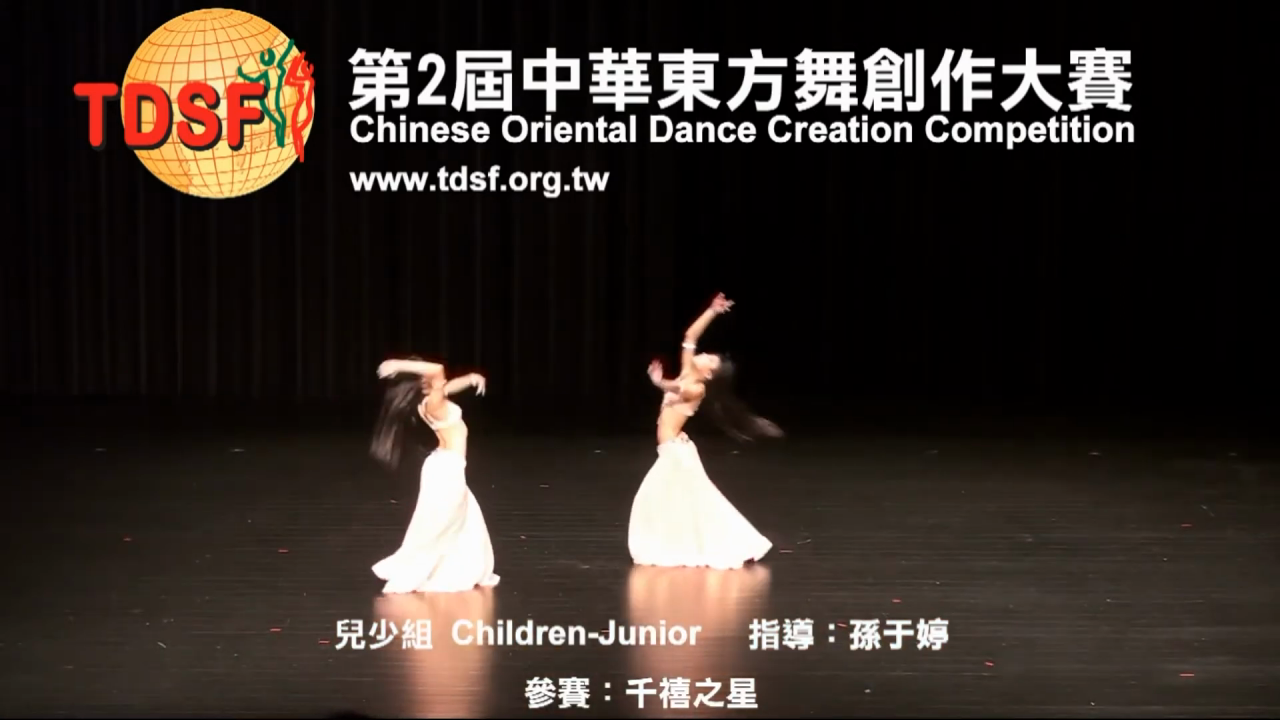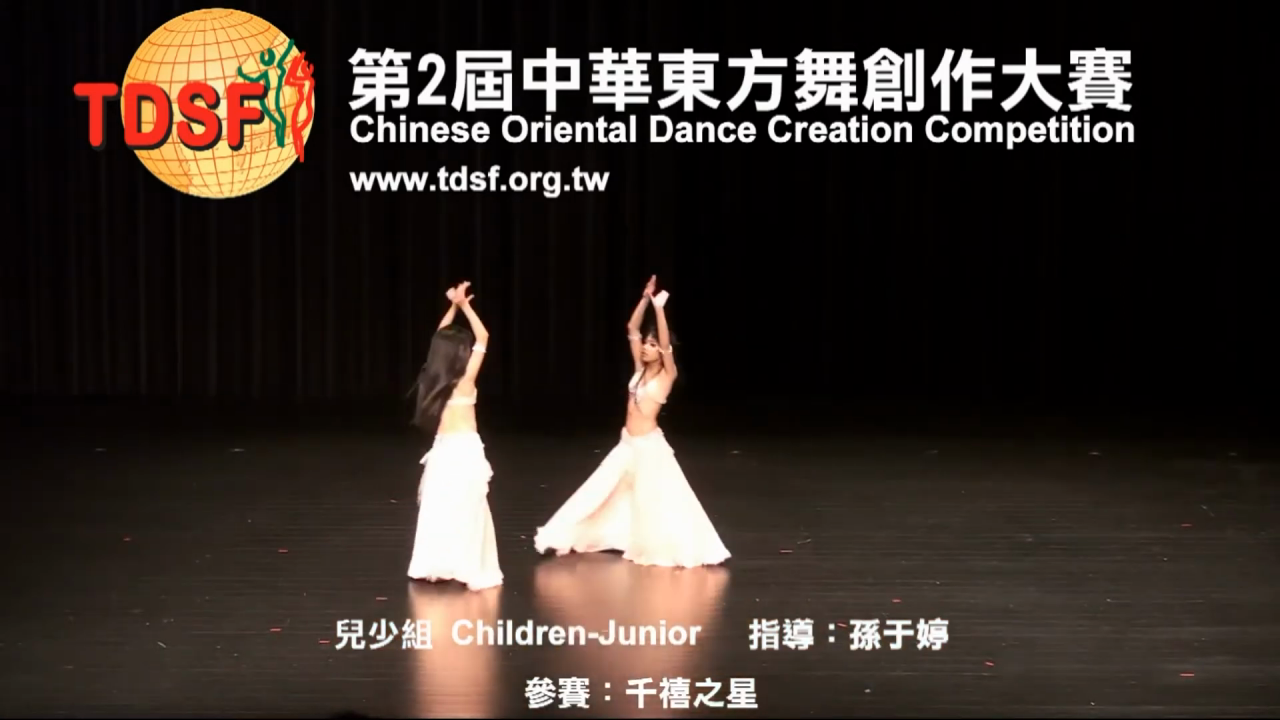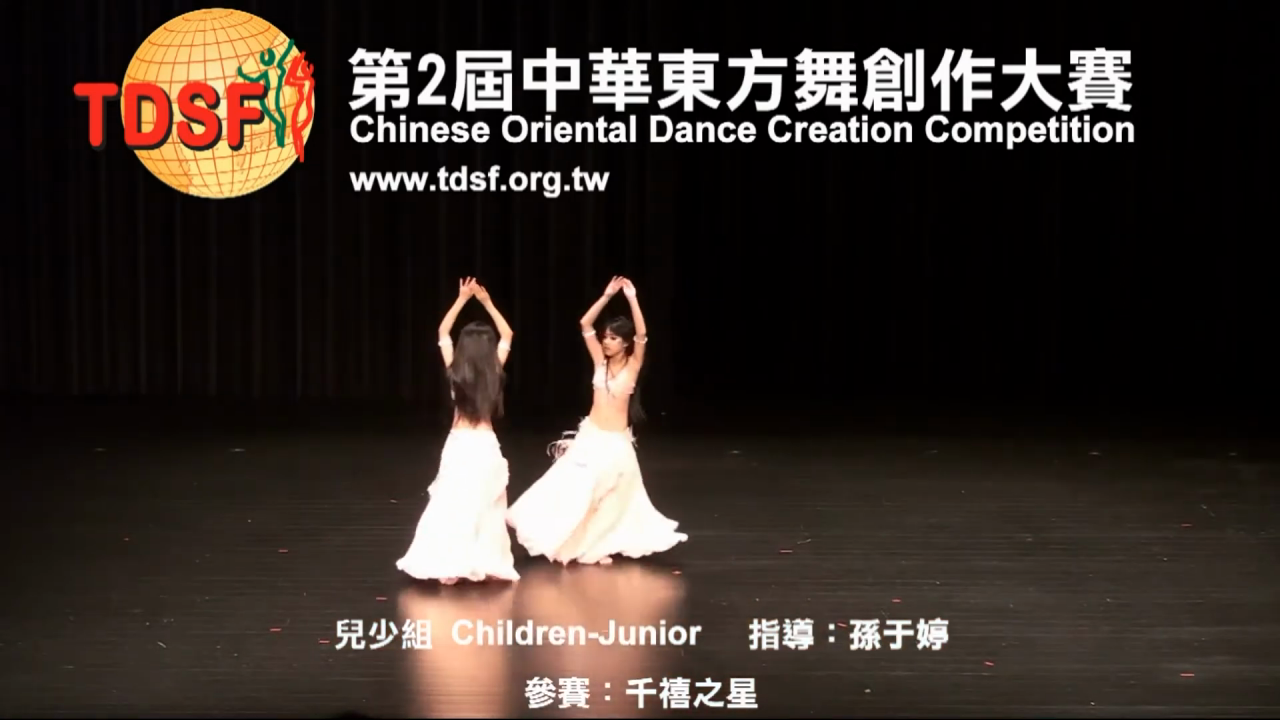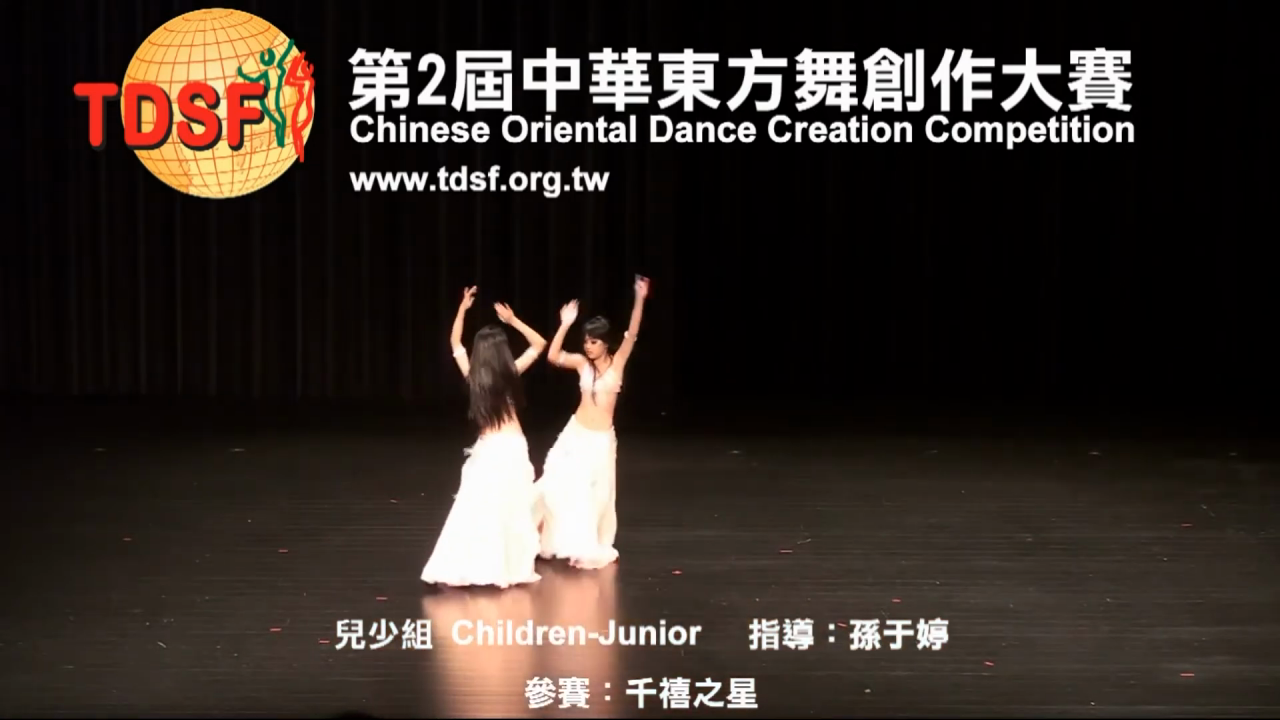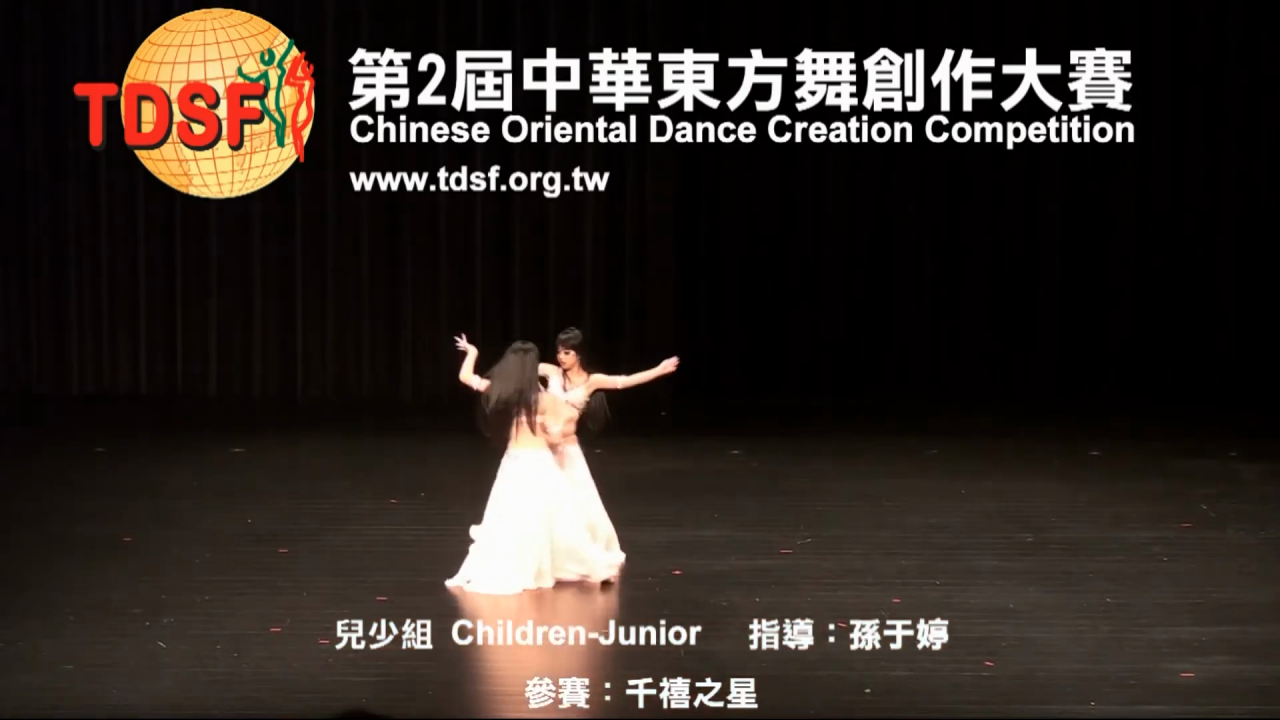
dt=0.3s
person 1, frame 1
left shoulder: (430, 401)
right shoulder: (431, 404)
left elbow: (447, 386)
right elbow: (437, 370)
left wrist: (469, 379)
right wrist: (401, 365)
left hip: (450, 465)
right hip: (447, 467)
left knee: (467, 519)
right knee: (436, 523)
left ankle: (465, 572)
right ankle: (404, 574)
person 1, frame 2
left shoulder: (435, 374)
right shoulder: (466, 379)
left elbow: (441, 336)
right elbow: (483, 338)
left wrist: (455, 307)
right wrist: (464, 305)
left hip: (442, 448)
right hip: (467, 449)
left knee: (439, 508)
right knee: (468, 511)
left ankle: (435, 565)
right ankle: (468, 569)
person 1, frame 3
left shoulder: (455, 370)
right shoulder: (492, 372)
left elbow: (443, 332)
right elbow: (507, 335)
left wrist: (462, 299)
right wrist: (486, 302)
left hip: (457, 444)
right hip: (483, 446)
left knee: (450, 507)
right knee: (485, 508)
left ankle: (446, 566)
right ankle: (483, 563)
person 1, frame 4
left shoulder: (473, 376)
right shoulder: (509, 373)
left elbow: (455, 342)
right elbow: (539, 343)
left wrist: (462, 309)
right wrist: (513, 320)
left hip: (488, 451)
right hip: (515, 450)
left knee: (471, 511)
right knee: (512, 512)
left ankle: (460, 569)
right ankle: (509, 570)
person 1, frame 5
left shoulder: (500, 392)
right shoulder: (542, 398)
left elbow: (465, 377)
right elbow: (556, 434)
left wrist: (472, 353)
right wrist: (572, 413)
left hip: (517, 463)
right hip: (541, 465)
left knee: (503, 523)
right knee: (560, 523)
left ankle: (487, 577)
right ankle: (593, 568)
person 2, frame 1
left shoulder: (697, 388)
right shoulder: (688, 371)
left elbow: (678, 390)
right elbow: (690, 335)
left wrist: (661, 382)
right wrist: (712, 312)
left hip: (675, 452)
right hip: (671, 451)
person 2, frame 2
left shoulder: (667, 374)
right shoulder: (640, 367)
left elbow: (666, 341)
right elbow: (632, 329)
left wrist: (659, 309)
right wrist: (645, 300)
left hip: (650, 446)
right hip: (627, 443)
left knee: (662, 500)
right knee: (599, 490)
left ankle: (684, 552)
right ankle: (577, 540)
person 2, frame 3
left shoulder: (633, 366)
right shoulder: (600, 361)
left elbow: (642, 334)
right elbow: (585, 324)
left wrist: (632, 298)
right wrist: (607, 296)
left hip: (617, 441)
right hip: (590, 435)
left knee: (614, 498)
right knee: (571, 486)
person 2, frame 4
left shoulder: (618, 363)
right shoulder: (583, 363)
left elbow: (631, 334)
right elbow: (554, 355)
left wrist: (640, 299)
right wrist: (566, 325)
left hip: (601, 440)
right hip: (574, 433)
left knee: (598, 495)
right knee: (560, 487)
left ankle: (586, 547)
person 2, frame 5
left shoulder: (591, 381)
right shoulder: (553, 373)
left elbow: (626, 381)
left wrist: (659, 369)
left hip: (567, 448)
left knee: (584, 500)
left ankle: (597, 549)
